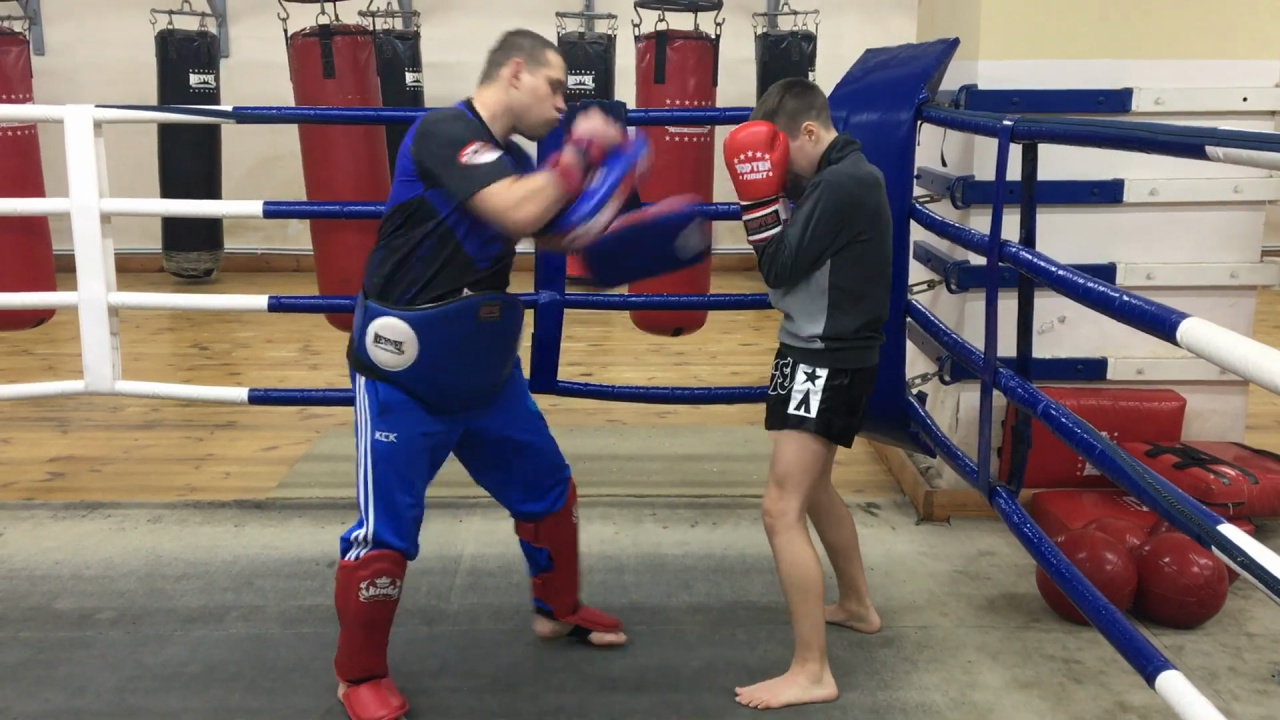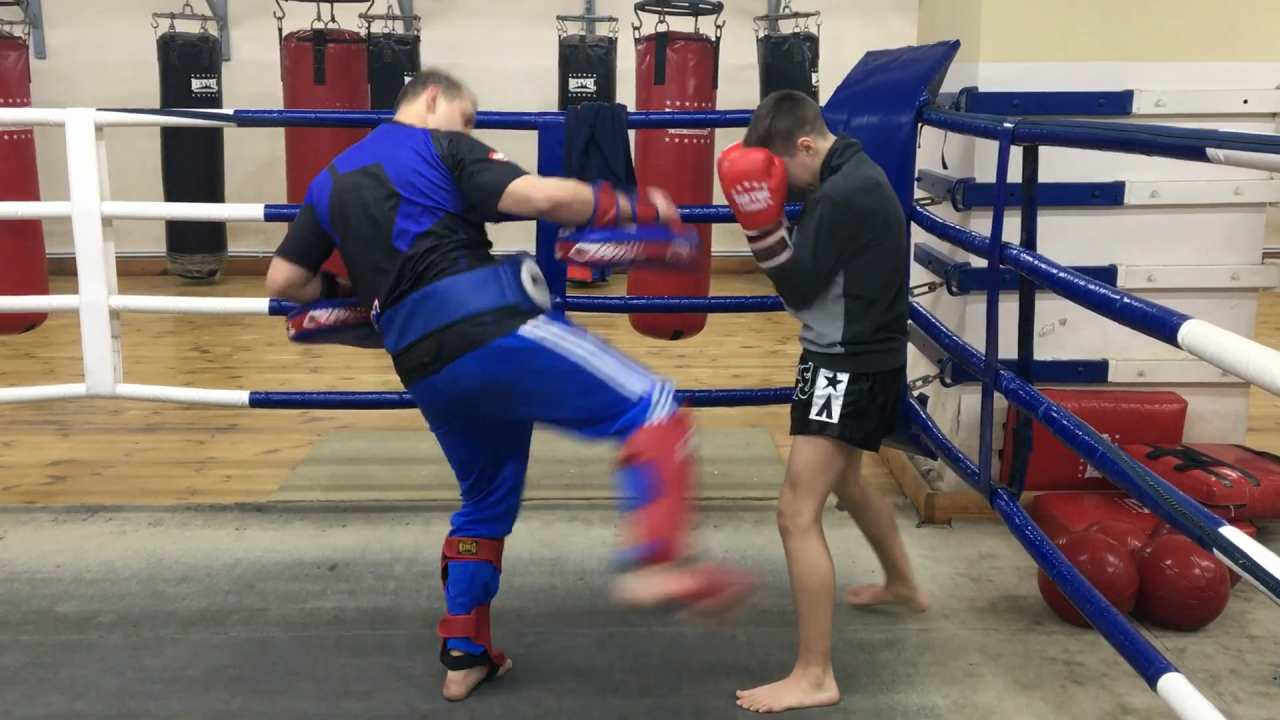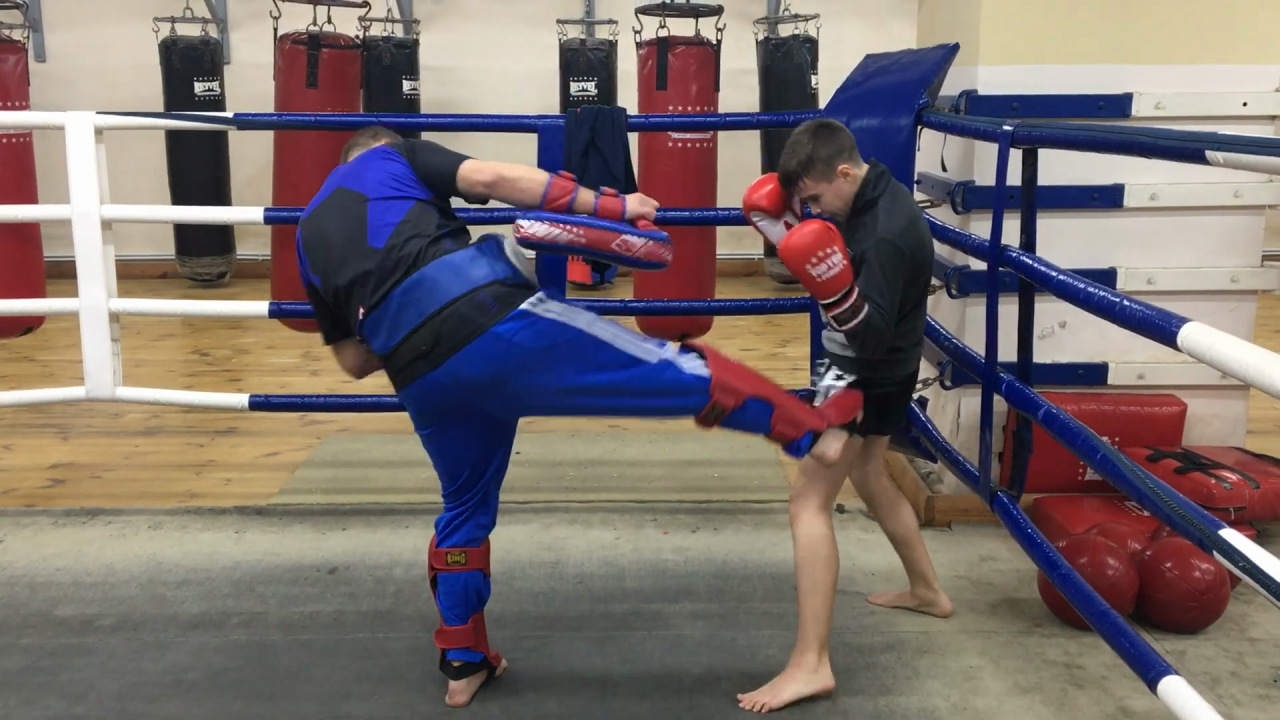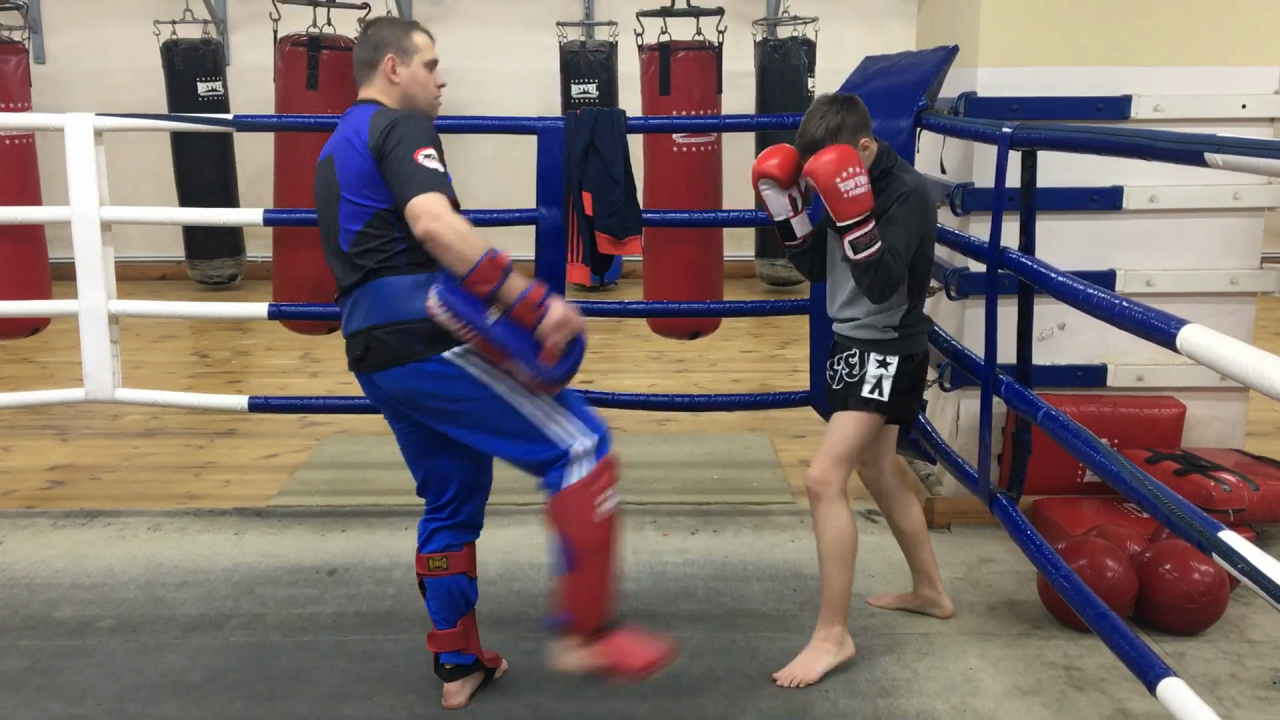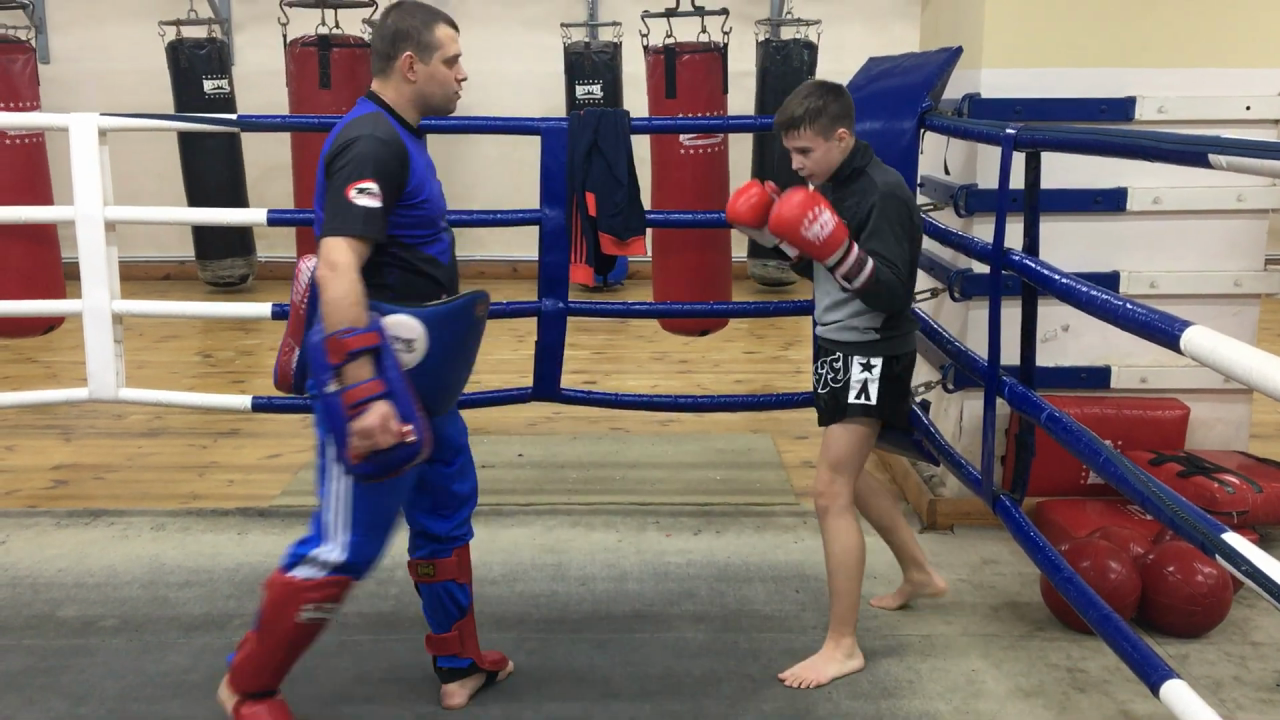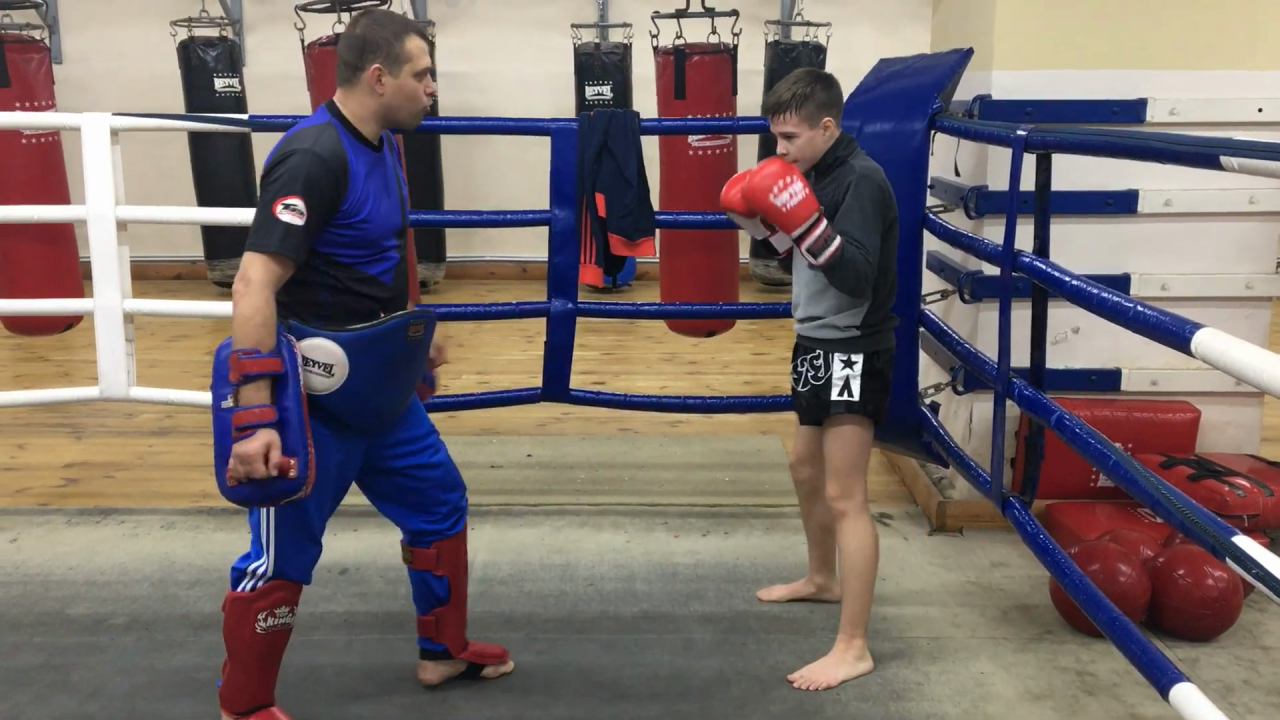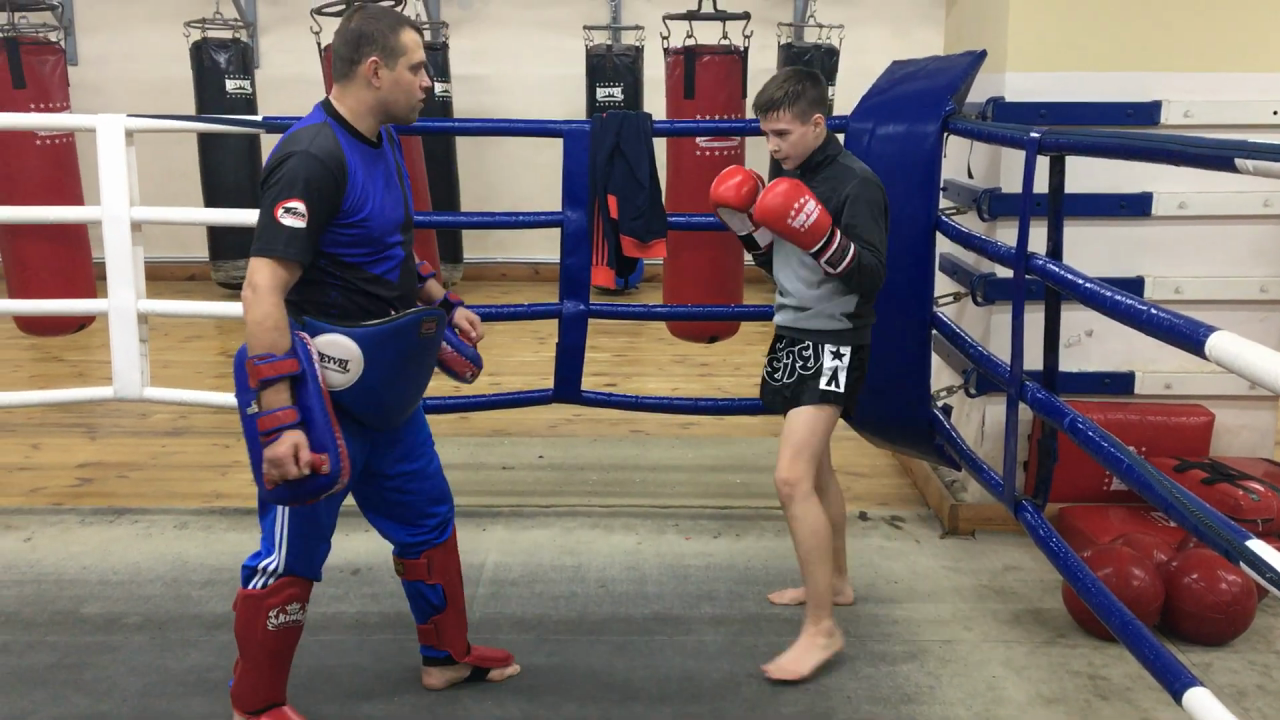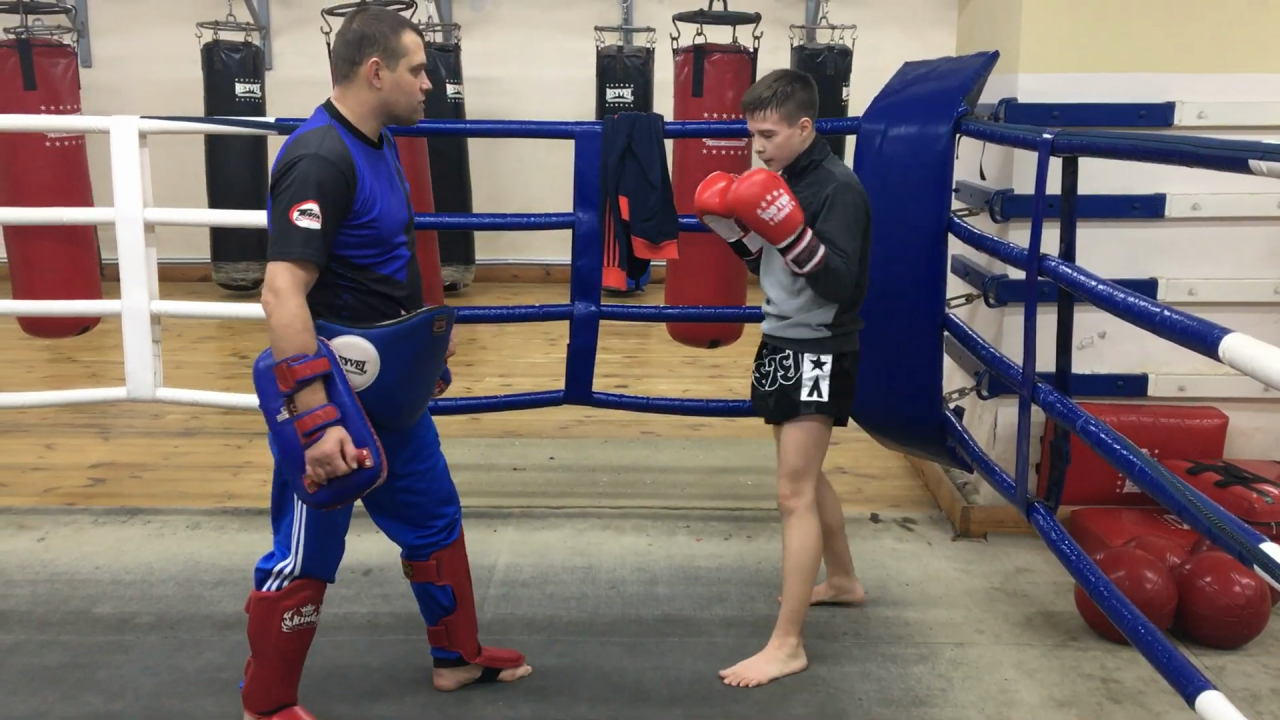
dt=0.3s
person 1, frame 1
left shoulder: (508, 151)
right shoulder: (443, 133)
left elbow: (539, 224)
right elbow: (516, 209)
right wrist: (579, 148)
left hip: (480, 368)
right hip: (404, 366)
left knee: (544, 486)
right knee: (387, 530)
left ankle: (559, 608)
person 1, frame 2
left shoulder: (330, 179)
right shoulder: (440, 147)
left elbow: (282, 280)
right elbow: (538, 196)
left wrist: (350, 294)
right wrist: (638, 207)
left hip: (426, 362)
right hip: (494, 328)
left knee: (486, 503)
right knee: (654, 409)
left ankle: (464, 656)
right ankle: (656, 566)
person 1, frame 3
left shoulder: (311, 229)
right shoulder: (399, 156)
left elbow: (350, 356)
right elbow: (487, 176)
right wrist: (608, 206)
left hip: (418, 372)
right hip: (489, 322)
left knee: (465, 509)
right knee: (667, 372)
left ankle: (461, 663)
right ankle: (812, 430)
person 1, frame 4
left shoulder: (339, 154)
right shoulder: (401, 133)
right elbow: (435, 225)
right wrist: (534, 304)
left hip: (379, 353)
right hip: (430, 341)
left knee: (454, 504)
right knee: (581, 449)
left ankle: (457, 664)
right ankle: (585, 632)
person 1, frame 5
left shoulder: (396, 132)
right shoulder: (372, 141)
right elbow: (338, 270)
right wrist: (365, 393)
right hip: (376, 371)
left knee: (446, 511)
right knee: (346, 546)
person 1, frame 6
left shoulder: (380, 145)
right shoulder: (314, 157)
right elbow: (254, 286)
left wrist: (415, 326)
right wrist: (255, 418)
left hip: (378, 386)
right hip: (315, 394)
left knee: (439, 502)
right knee: (282, 556)
left ankle: (443, 650)
person 1, frame 7
left shoulder: (382, 142)
right shoulder: (312, 157)
right elbow: (264, 292)
left wrist: (444, 303)
right wrist: (279, 421)
left hip: (384, 383)
right hip: (322, 390)
left knee: (427, 517)
right knee: (291, 552)
left ankle: (446, 654)
person 1, frame 8
left shoulder: (377, 143)
right shoulder: (320, 159)
right elbow: (283, 295)
left wrist: (419, 331)
right wrist: (316, 419)
left hip: (390, 384)
right hip: (334, 392)
left knee: (434, 519)
right knee: (305, 554)
left ankle: (457, 656)
person 2, frame 1
left shoulder: (840, 184)
right shoulder: (852, 172)
left elbow: (780, 270)
right elbow: (806, 253)
left wrist: (759, 193)
right wrist: (773, 197)
left hip: (826, 363)
right hip: (836, 355)
left knee: (782, 510)
right knee: (815, 489)
left ankle: (811, 672)
right ankle: (855, 605)
person 2, frame 2
left shoulder: (842, 195)
right shoulder: (859, 175)
left elbow: (800, 288)
right elbow: (821, 262)
left wrist: (761, 219)
right wrist: (769, 213)
left hip: (848, 368)
right hip: (866, 358)
left knee: (797, 513)
right knee: (844, 480)
left ankle: (814, 676)
right ankle: (901, 583)
person 2, frame 3
left shoulder: (893, 232)
right shoulder: (861, 200)
left elbow: (869, 336)
right elbow: (827, 271)
left wrist: (832, 282)
right wrist: (783, 231)
left hip: (863, 372)
right hip: (870, 370)
left knee: (809, 502)
right knee: (870, 476)
left ankle: (810, 663)
right ankle: (928, 590)
person 2, frame 4
left shoulder: (907, 192)
right shoulder: (855, 187)
left elbow: (880, 285)
right elbow: (814, 265)
left wrist: (853, 212)
right wrist: (785, 206)
left hip: (886, 354)
right hip: (855, 345)
left knee: (824, 479)
right knee: (879, 473)
left ankle: (832, 633)
right ankle: (929, 591)
person 2, frame 5
left shoulder: (883, 193)
right shoulder: (833, 187)
left elbow: (885, 292)
left wrist: (833, 242)
right wrist: (776, 236)
left hip: (872, 356)
right hip: (840, 349)
left knee: (832, 493)
right knee: (850, 479)
left ankle: (842, 645)
right ankle: (919, 574)
person 2, frame 6
left shoulder: (862, 181)
right shoulder: (820, 177)
left elbow: (854, 274)
left wrist: (801, 218)
right wrist: (767, 227)
left hip: (853, 354)
right hip: (819, 346)
left knee: (843, 498)
right knee: (805, 469)
left ankle: (852, 647)
right ankle: (823, 576)
person 2, frame 7
left shoulder: (855, 181)
right shoulder: (790, 175)
left elbow: (869, 276)
left wrist: (819, 235)
right wrist: (744, 223)
left hip: (833, 346)
right hip: (792, 336)
left knee: (792, 478)
right knee: (814, 469)
left ankle: (820, 627)
right ankle: (833, 580)
person 2, frame 8
left shoulder: (838, 187)
right shoulder: (779, 181)
left elbow: (840, 283)
left wrist: (790, 230)
right wrist: (733, 230)
left hip: (819, 353)
right hip: (782, 344)
left knee: (793, 494)
right knee: (806, 475)
left ankle: (787, 644)
right ankle: (841, 579)
